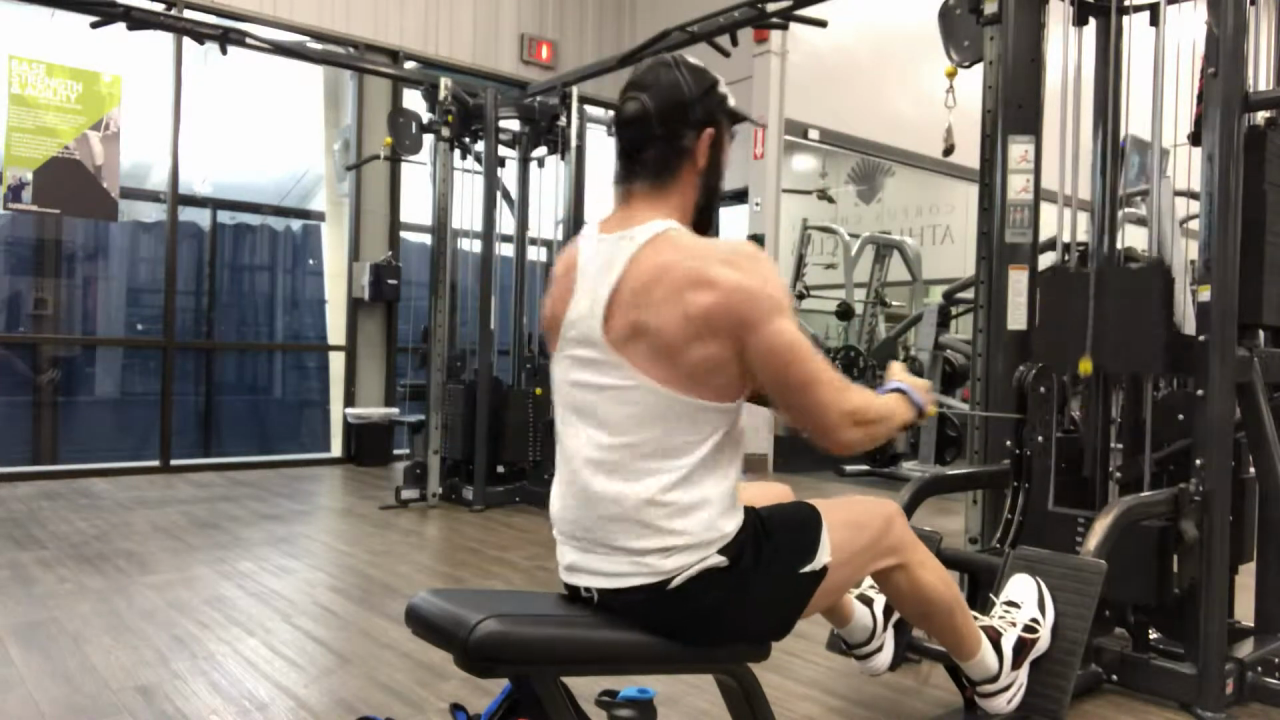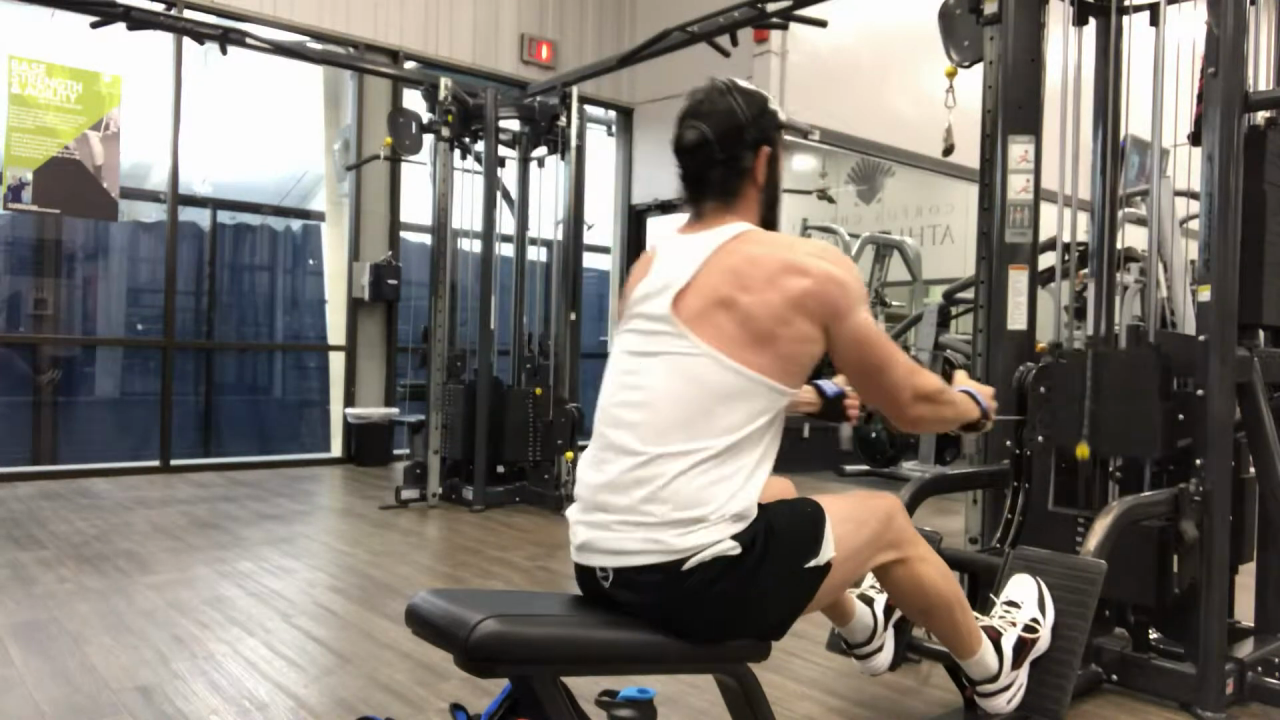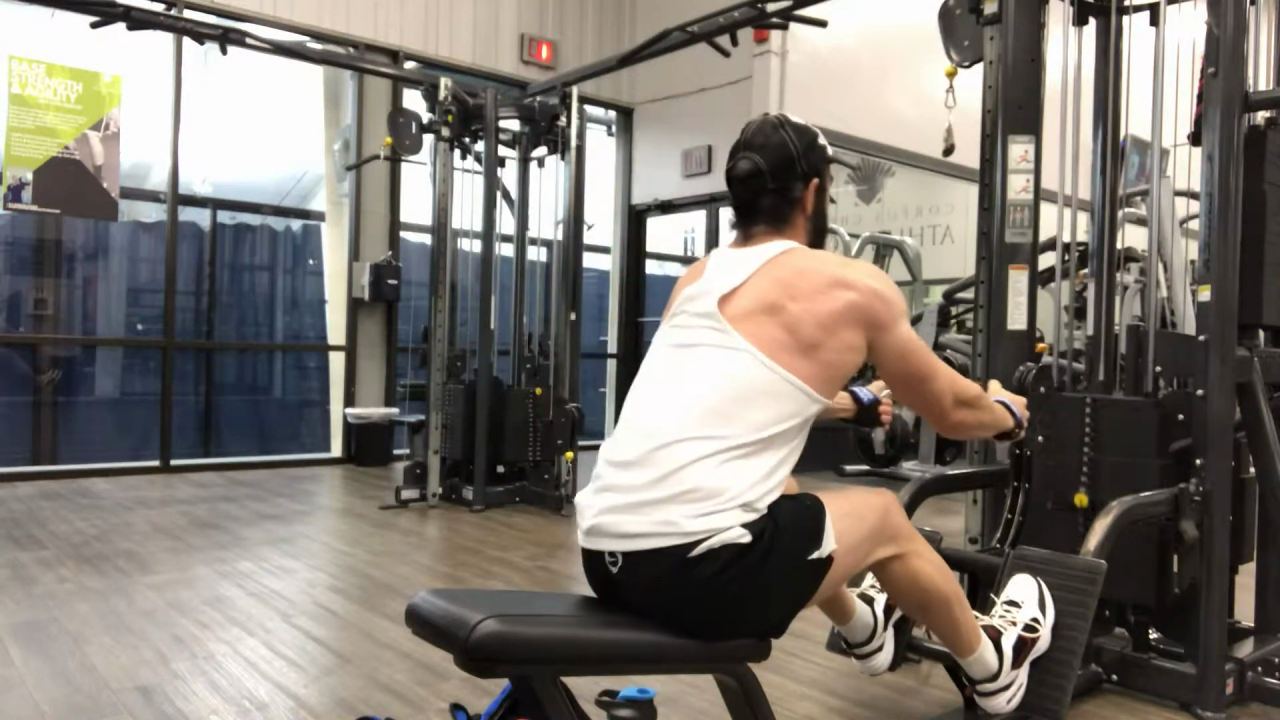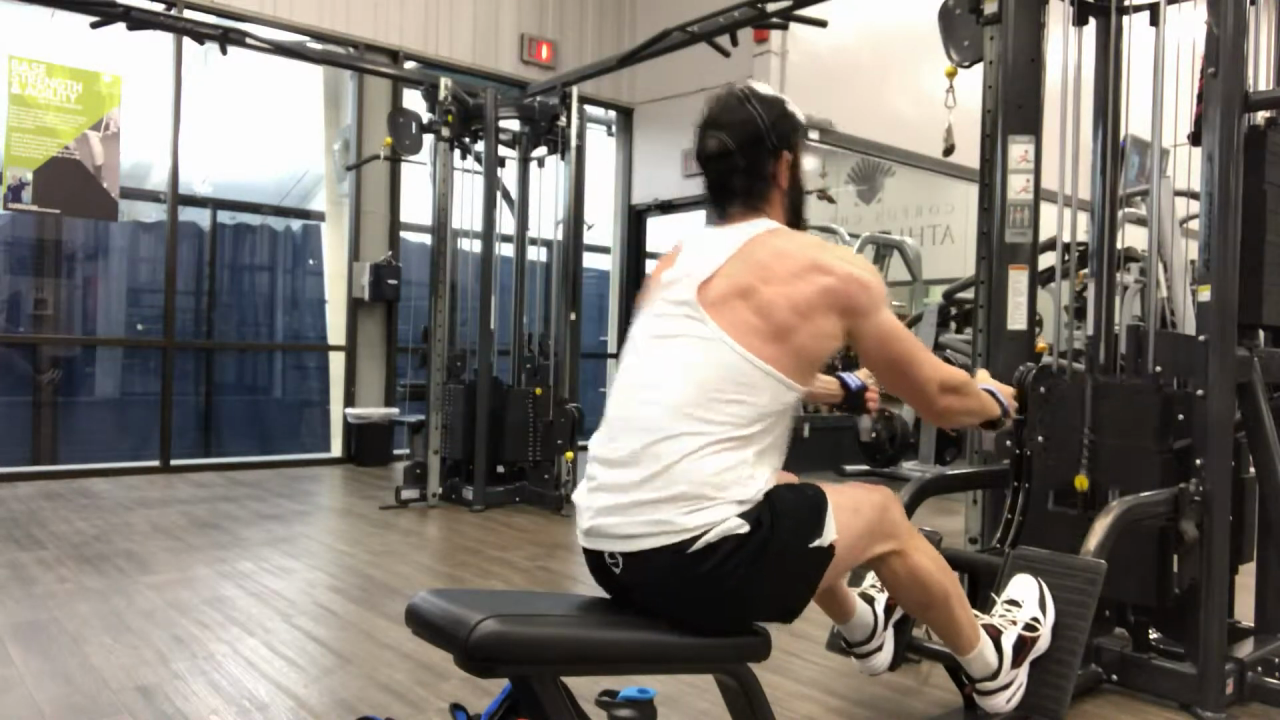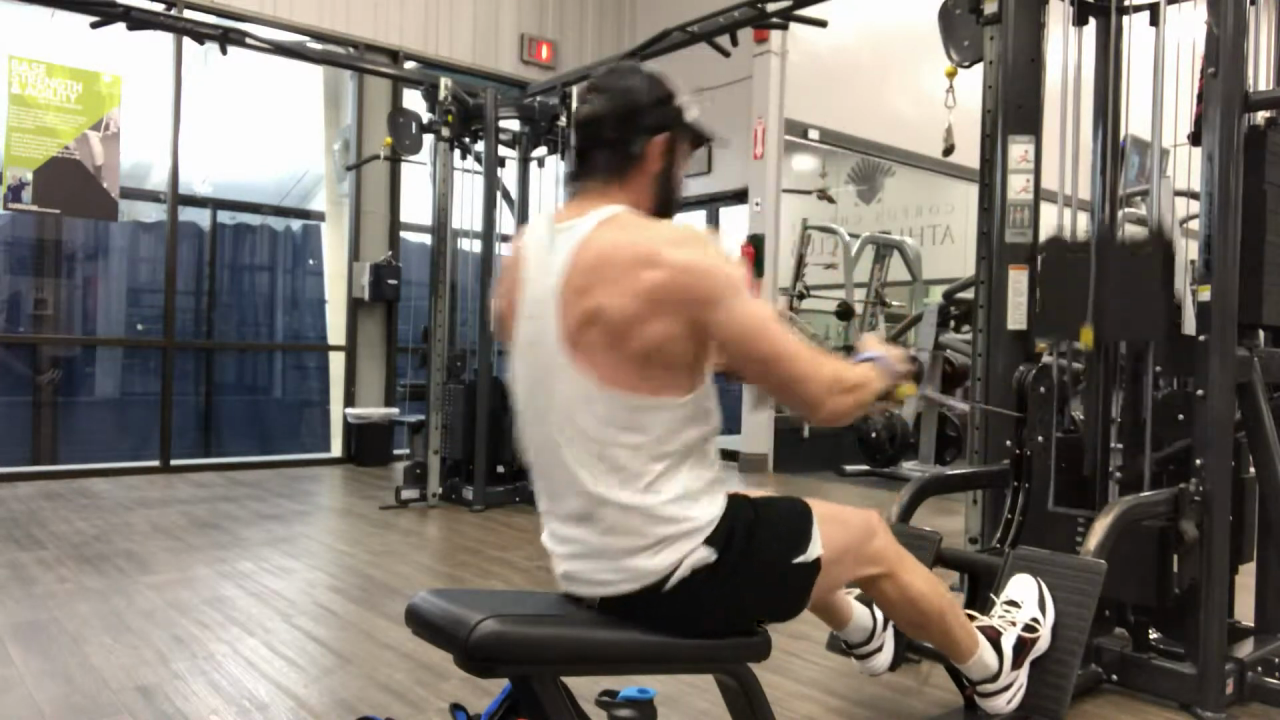
dt=0.3s
person 1, frame 1
left shoulder: (571, 264)
right shoulder: (724, 274)
right elbow: (845, 427)
right wrist: (906, 398)
left hip: (589, 574)
right hip: (682, 585)
left knee: (773, 498)
right knee: (882, 524)
left ankle: (865, 629)
person 1, frame 2
left shoulder: (650, 265)
right shoulder: (808, 270)
right elbow: (909, 404)
left wrist: (820, 397)
right wrist: (973, 404)
left hip: (598, 561)
right hip: (691, 575)
left knee: (778, 494)
right knee: (884, 519)
left ankle: (866, 629)
right ankle: (992, 668)
person 1, frame 3
left shoulder: (698, 276)
right shoulder: (853, 287)
right elbow: (949, 408)
left wrist: (855, 403)
right wrist: (1006, 412)
left hip: (604, 551)
right hip: (696, 563)
right knee: (882, 516)
left ankle: (865, 629)
right ankle: (993, 669)
person 1, frame 4
left shoulder: (676, 258)
right shoulder: (825, 270)
right elbow: (938, 395)
left wrist: (847, 389)
right wrist: (994, 402)
left hip: (605, 546)
right hip: (691, 557)
left knee: (782, 493)
right knee: (880, 513)
left ankle: (864, 627)
right ankle: (991, 666)
person 1, frame 5
left shoulder: (522, 258)
right shoulder: (674, 258)
right elbow: (826, 398)
right wrist: (880, 365)
left hip: (584, 568)
right hip: (667, 574)
left knee: (767, 514)
right knee: (867, 536)
left ankle: (866, 632)
